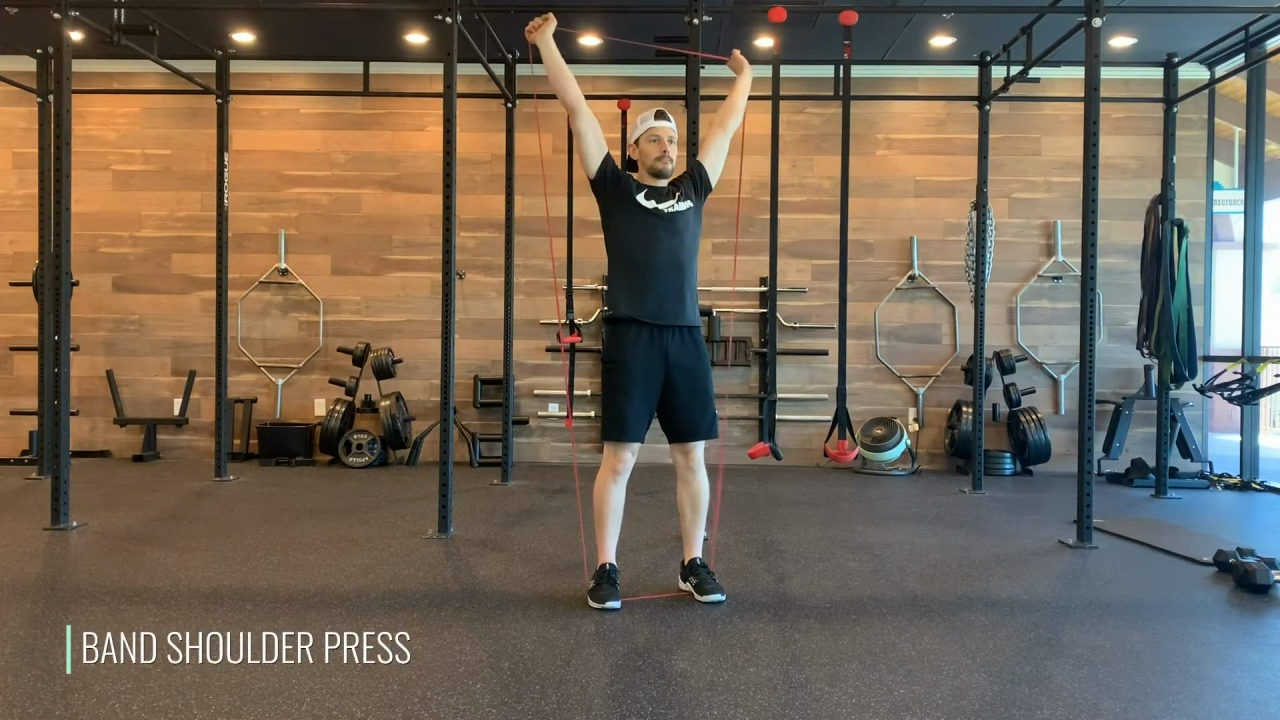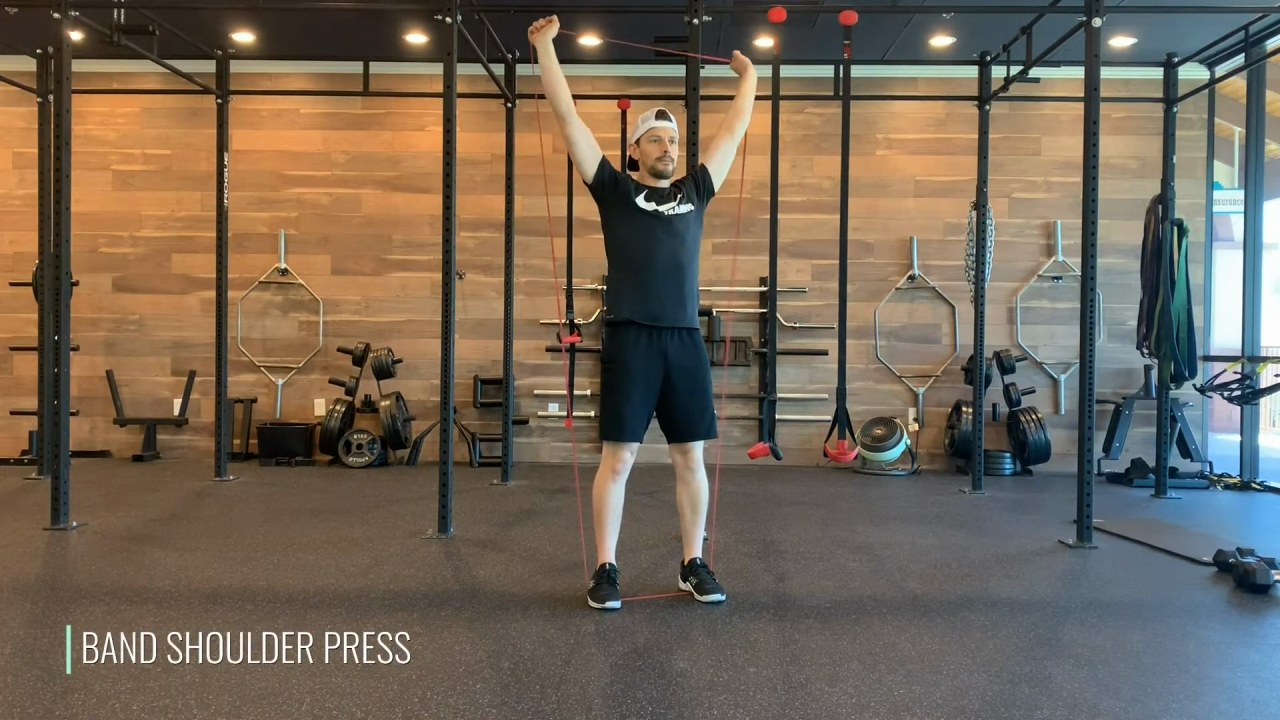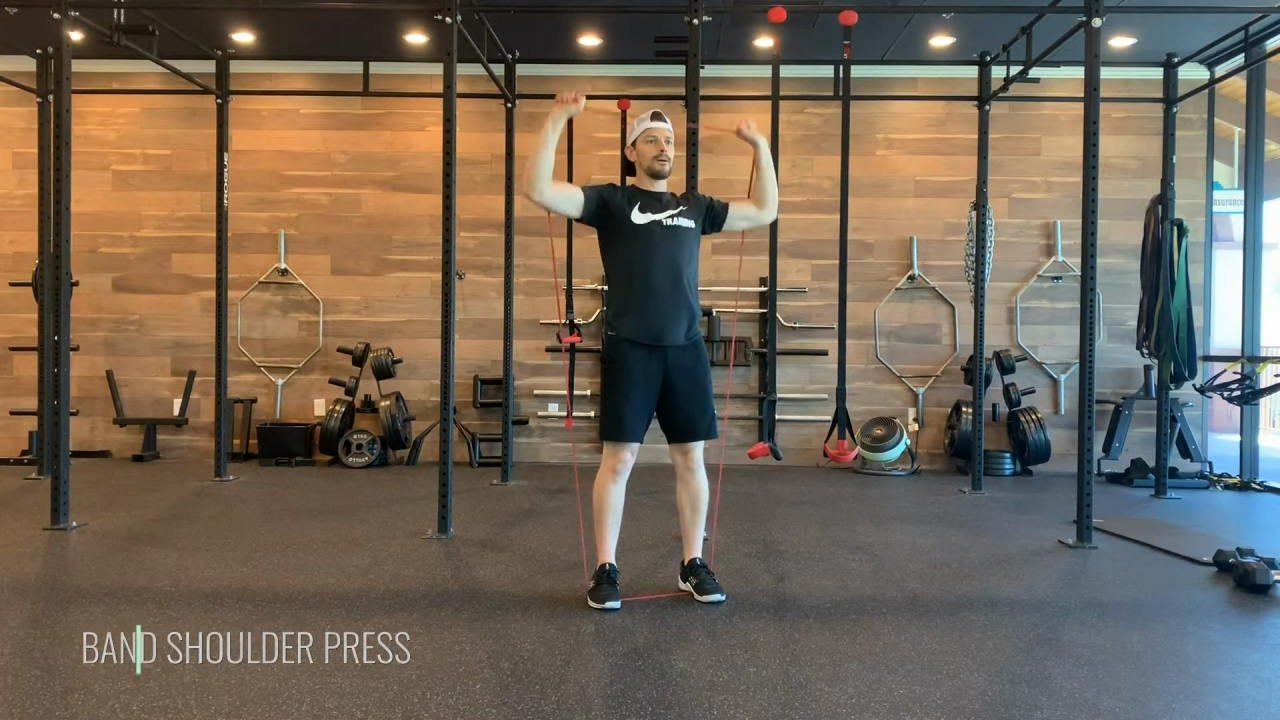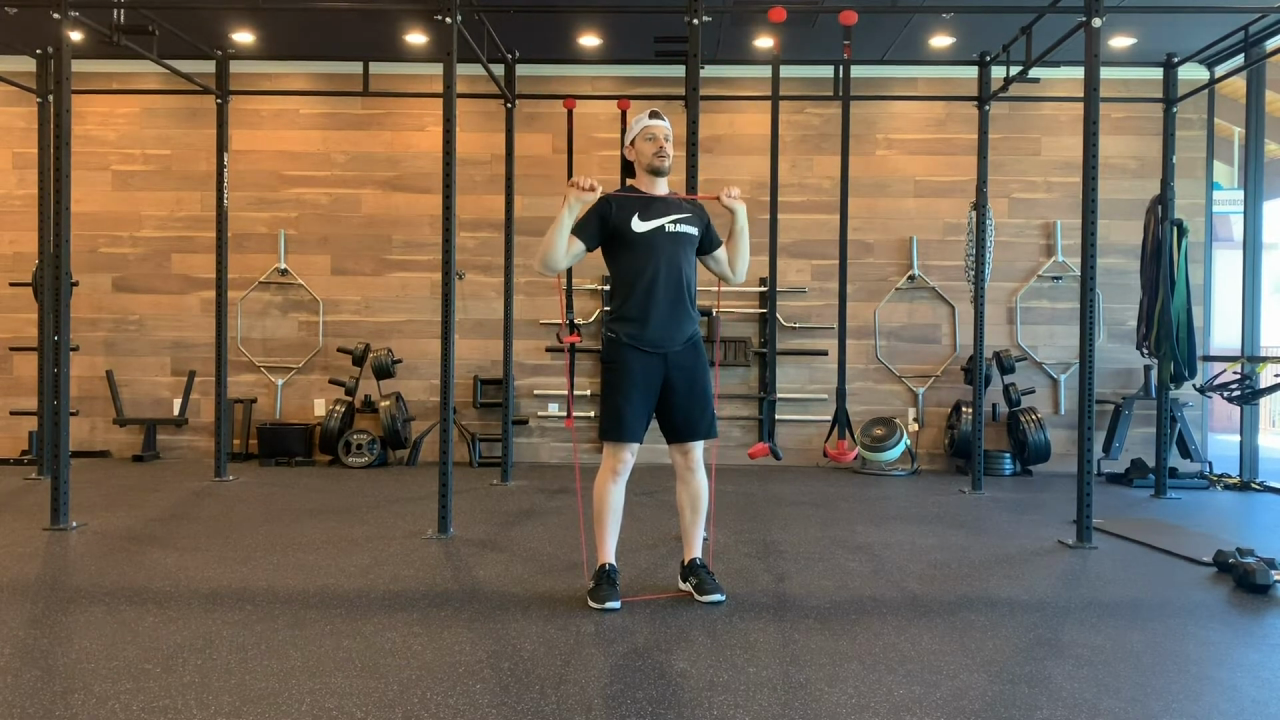
dt=0.4s
person 1, frame 1
left shoulder: (692, 189)
right shoulder: (615, 187)
left elbow: (726, 126)
right elbow: (576, 108)
left wrist: (743, 73)
right wrist: (545, 42)
left hip: (687, 340)
right hip: (632, 341)
left knee: (691, 457)
right knee: (618, 459)
left ankle: (693, 563)
right ankle: (606, 568)
person 1, frame 2
left shoulder: (694, 191)
right shoulder: (614, 189)
left elbow: (732, 131)
right elbow: (567, 116)
left wrist: (748, 76)
right wrist: (545, 46)
left hip: (686, 341)
right hip: (630, 341)
left knee: (690, 458)
right knee: (617, 458)
left ankle: (693, 563)
right ankle: (605, 569)
person 1, frame 3
left shoulder: (695, 207)
right shoulder: (610, 202)
left elbow: (765, 210)
right elbow: (537, 188)
left wrist: (759, 145)
right wrist: (557, 116)
left hip: (686, 348)
right hip: (629, 349)
left knee: (691, 458)
right knee: (618, 459)
left ankle: (693, 563)
right ankle: (605, 569)
person 1, frame 4
left shoulder: (693, 212)
right shoulder: (611, 208)
left elbow: (735, 271)
right elbow: (549, 263)
left wrist: (740, 215)
right wrist: (569, 207)
left hip: (686, 349)
right hip: (630, 349)
left knee: (690, 458)
right knee: (618, 460)
left ankle: (693, 564)
right ankle: (605, 569)
